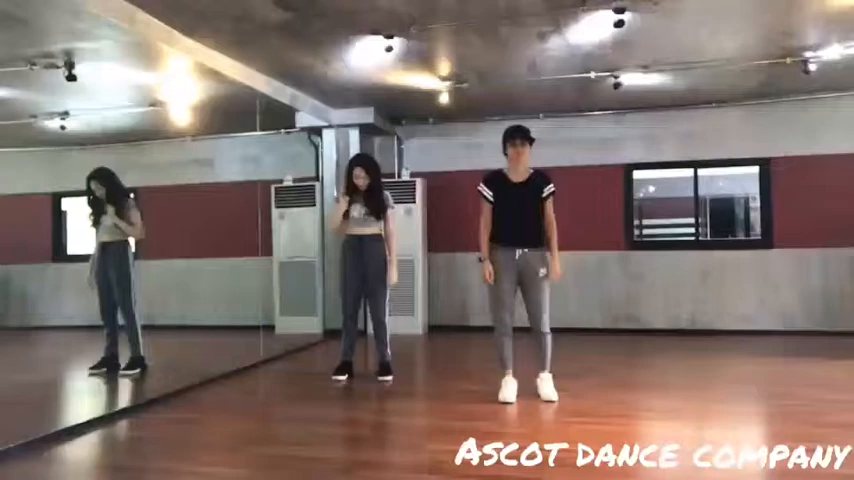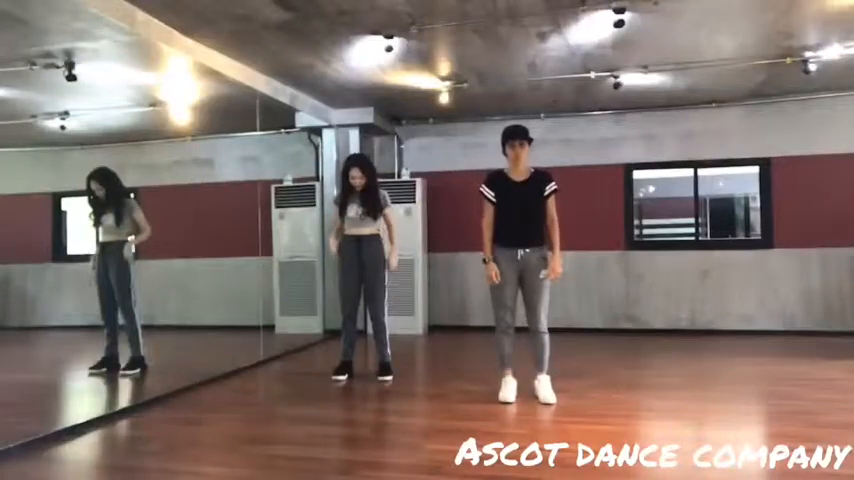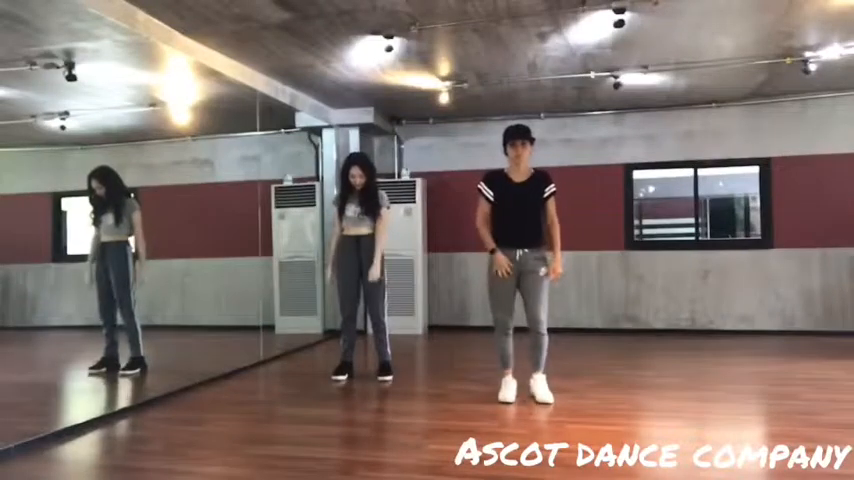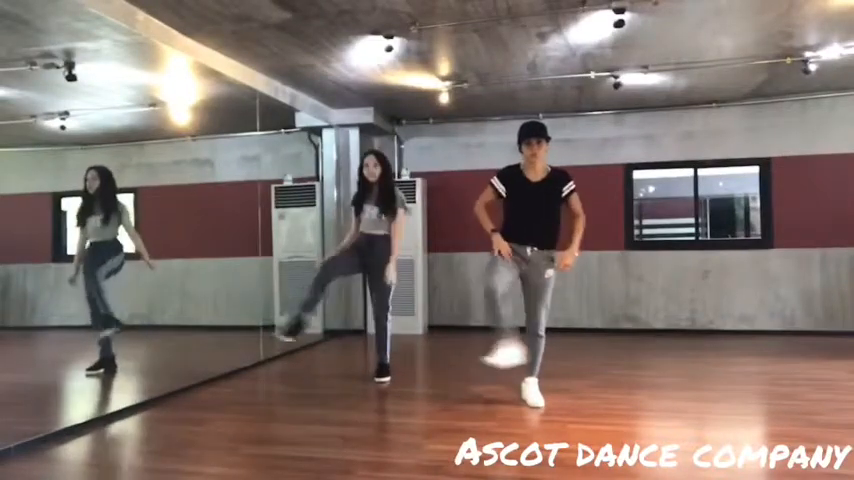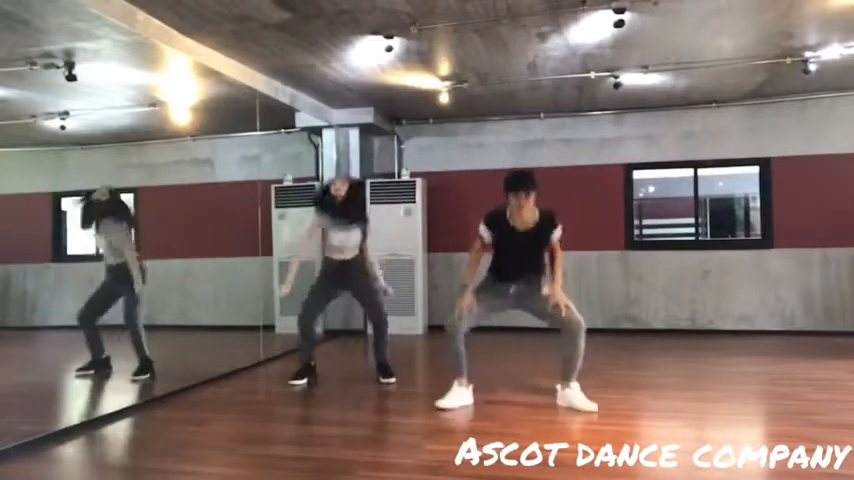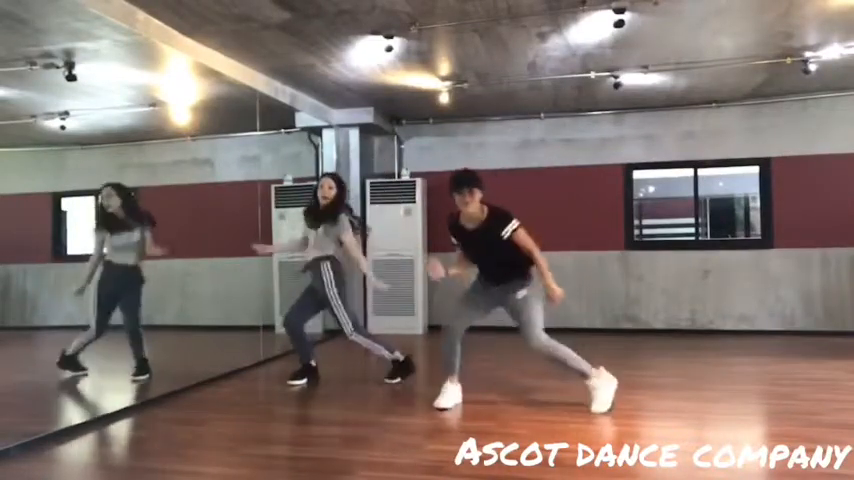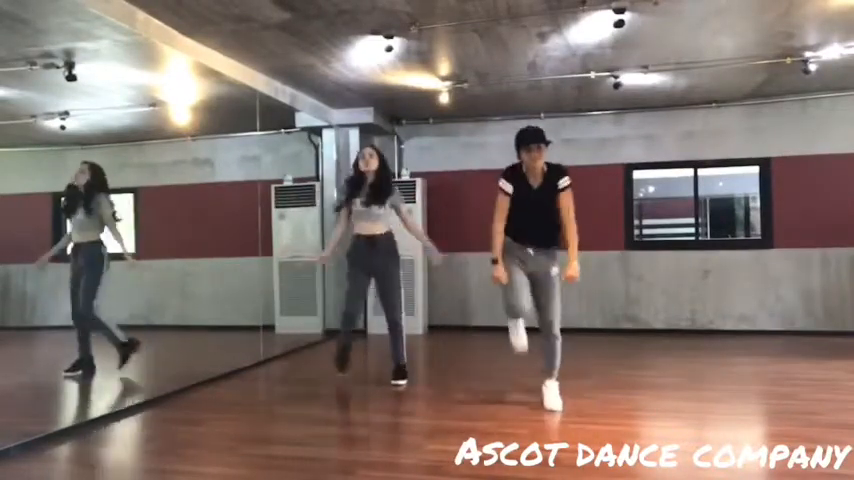
dt=0.7s
person 1, frame 1
left shoulder: (542, 180)
right shoulder: (492, 181)
left elbow: (549, 220)
right elbow: (485, 222)
left wrist: (554, 257)
right wrist: (484, 258)
left hip: (534, 255)
right hip: (502, 255)
left knee: (541, 320)
right knee: (502, 320)
left ankle: (544, 376)
right ankle: (508, 378)
person 1, frame 2
left shoulder: (543, 179)
right shoulder: (494, 181)
left elbow: (551, 219)
right elbow: (488, 222)
left wrist: (556, 255)
right wrist: (488, 259)
left hip: (535, 255)
right hip: (503, 255)
left knee: (538, 321)
right knee: (504, 320)
left ankle: (542, 378)
right ankle: (507, 378)
person 1, frame 3
left shoulder: (543, 180)
right shoulder: (492, 180)
left elbow: (552, 221)
right elbow: (481, 221)
left wrist: (557, 256)
right wrist: (494, 252)
left hip: (534, 256)
right hip: (503, 256)
left knee: (538, 320)
right knee: (503, 322)
left ankle: (538, 377)
right ankle: (508, 378)
person 1, frame 4
left shoulder: (560, 179)
right shoulder: (507, 176)
left elbow: (579, 215)
right elbow: (479, 206)
left wrist: (573, 249)
right wrist: (494, 234)
left hip: (542, 256)
right hip: (509, 249)
left knee: (537, 323)
right knee: (493, 287)
left ankle: (530, 382)
right ankle: (508, 343)
person 1, frame 5
left shoulder: (548, 221)
right shoulder: (494, 221)
left elbow: (555, 253)
right elbow: (476, 253)
left wrist: (556, 286)
right wrist: (467, 289)
left hip: (532, 288)
right hip: (496, 287)
left knee: (575, 325)
right knee: (456, 326)
left ankle: (568, 389)
right ankle: (462, 388)
person 1, frame 6
left shoulder: (500, 219)
right shoulder: (455, 225)
left elbow: (532, 251)
left wrist: (549, 284)
right wrist: (445, 271)
left hip: (519, 285)
right hip: (486, 286)
left knee: (536, 341)
right knee: (452, 329)
left ankle: (597, 378)
right ankle: (452, 385)
person 1, frame 7
left shoulder: (558, 175)
right shoulder: (511, 176)
left elbow: (568, 218)
right elbow: (499, 220)
left wrist: (573, 260)
right wrist: (497, 261)
left hip: (546, 256)
right hip: (514, 253)
left knee: (551, 324)
right knee: (521, 310)
left ankle: (551, 383)
right ankle: (516, 319)
person 2, frame 1
left shoulder: (383, 197)
right shoulder: (347, 198)
left elbow: (390, 232)
right elbow: (335, 227)
left wrist: (393, 264)
right wrist: (341, 208)
left hip: (375, 249)
right hip: (351, 249)
left knee: (378, 309)
right knee: (349, 308)
left ankle: (384, 361)
right ankle: (346, 361)
person 2, frame 2
left shoulder: (379, 196)
right shoulder: (343, 197)
left elbow: (390, 225)
left wrist: (394, 249)
right wrist: (333, 237)
left hip: (372, 248)
right hip: (349, 249)
left knee: (376, 308)
right knee: (348, 308)
left ankle: (385, 361)
right ankle: (346, 361)
person 2, frame 3
left shoulder: (378, 197)
right shoulder: (342, 197)
left elbow: (381, 232)
right elbow: (337, 231)
left wrist: (377, 262)
right wrist: (331, 262)
left hip: (369, 249)
right hip: (347, 251)
left knee: (376, 309)
right knee: (347, 309)
left ankle: (385, 362)
right ankle: (346, 361)
person 2, frame 4
left shoulder: (395, 197)
right shoulder: (361, 196)
left elbow: (397, 232)
left wrist: (391, 264)
right wrist: (339, 251)
left hip: (381, 252)
right hip: (360, 245)
left knee: (381, 309)
right knee: (326, 270)
left ankle: (383, 364)
right ankle: (299, 320)
person 2, frame 5
left shoulder: (359, 213)
right shoulder: (323, 213)
left elbow: (365, 249)
right elbow: (306, 245)
left wrist: (379, 277)
right wrist: (290, 277)
left hip: (356, 269)
right hip: (331, 270)
left knee: (379, 316)
right knee: (305, 317)
left ankle: (383, 365)
right ankle: (308, 366)
person 2, frame 6
left shoulder: (339, 217)
right shoulder: (315, 216)
left elbow: (354, 249)
right elbow: (304, 243)
left wrist: (371, 277)
right wrist: (272, 248)
left hip: (326, 271)
right hip: (318, 276)
left knee: (350, 329)
right knee: (292, 321)
left ankle: (400, 361)
right ankle: (309, 367)
person 2, frame 7
left shoulder: (389, 191)
right shoulder: (350, 190)
left elbow: (408, 222)
right elbow: (342, 223)
left wrist: (429, 245)
right wrist: (329, 251)
left hip: (385, 248)
right hip: (359, 250)
left knee: (392, 310)
right knee: (353, 306)
left ankle: (399, 365)
right ankle: (344, 348)
person 3, frame 1
left shoulder: (127, 204)
right shoulder: (99, 208)
left elbow: (139, 233)
right elbow: (98, 238)
left wrist: (115, 219)
right wrist: (92, 267)
left hip: (119, 254)
right hip: (102, 257)
left knee: (126, 307)
right knee: (106, 309)
left ankle: (137, 358)
right ankle: (110, 357)
person 3, frame 2
left shoulder: (128, 204)
right shoulder: (100, 207)
left elbow: (147, 230)
left wrist: (131, 243)
right wrist: (95, 254)
left hip: (118, 254)
right hip: (103, 256)
left knee: (126, 306)
right knee: (107, 309)
left ankle: (137, 357)
right ankle: (110, 357)
person 3, frame 3
left shoulder: (129, 205)
right shoulder: (100, 207)
left elbow: (138, 235)
right elbow: (96, 237)
left wrist: (140, 263)
right wrist: (90, 264)
left hip: (120, 254)
right hip: (103, 256)
left knee: (126, 307)
right knee: (106, 310)
left ankle: (137, 358)
right ankle: (110, 357)
person 3, frame 4
left shoulder: (117, 207)
right shoulder: (86, 208)
left elbow: (133, 234)
right elbow: (82, 240)
left wrist: (146, 257)
right wrist: (75, 268)
left hip: (112, 252)
right hip: (93, 254)
left knee: (93, 276)
right knee: (95, 304)
left ankle: (109, 321)
right ankle: (107, 358)
person 3, frame 5
left shoulder: (110, 223)
right shoulder: (102, 222)
left elbow: (129, 251)
left wrist: (138, 281)
left hip: (126, 275)
right hip: (114, 275)
left knee: (130, 318)
right knee: (85, 316)
left ankle: (145, 364)
right ankle: (100, 361)
person 3, frame 6
left shoulder: (141, 223)
right shoulder: (103, 225)
left elbow: (149, 249)
right elbow: (96, 256)
left wrist: (155, 250)
right wrist: (85, 282)
left hip: (131, 278)
right hip: (109, 276)
left knee: (133, 323)
right knee: (99, 328)
left ankle: (141, 363)
right ankle: (69, 357)
person 3, frame 7
left shoulder: (98, 198)
right shoulder: (74, 200)
left elbow: (112, 227)
left wrist: (125, 251)
right wrist: (50, 253)
left hip: (92, 255)
right hip: (78, 255)
left knee: (83, 309)
right knee: (76, 313)
left ankle: (124, 343)
right ankle: (85, 360)
